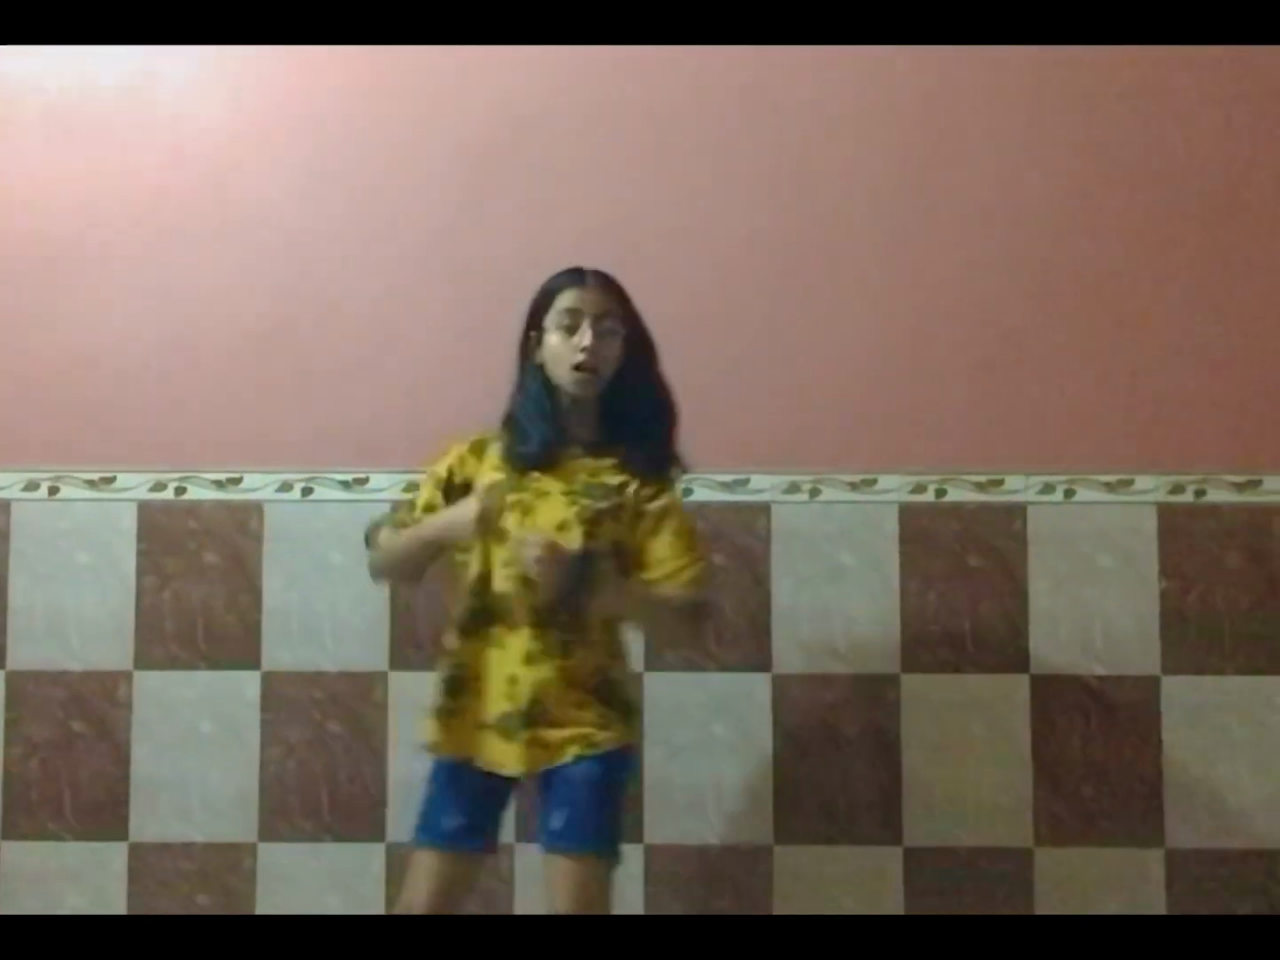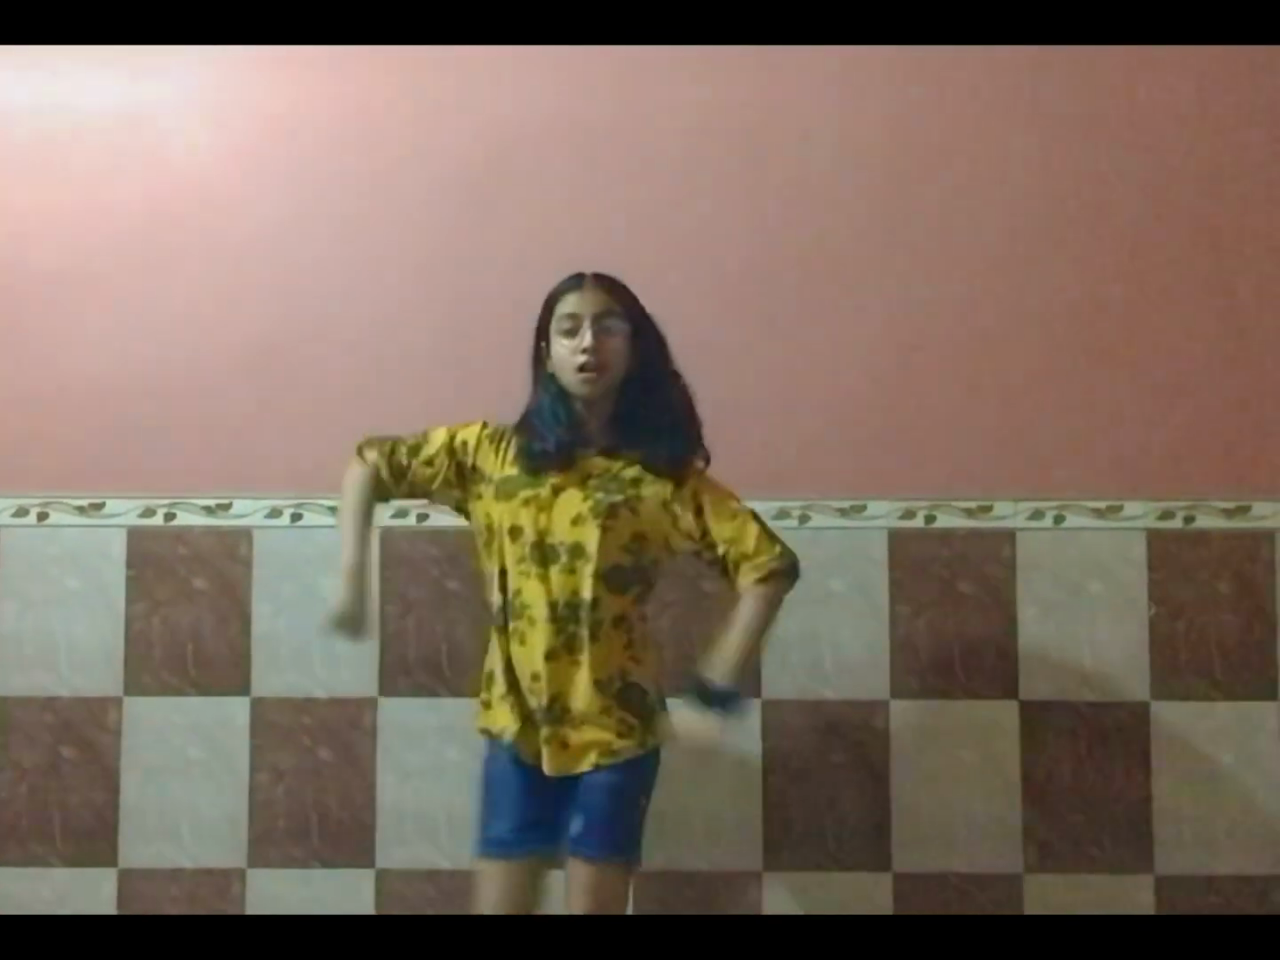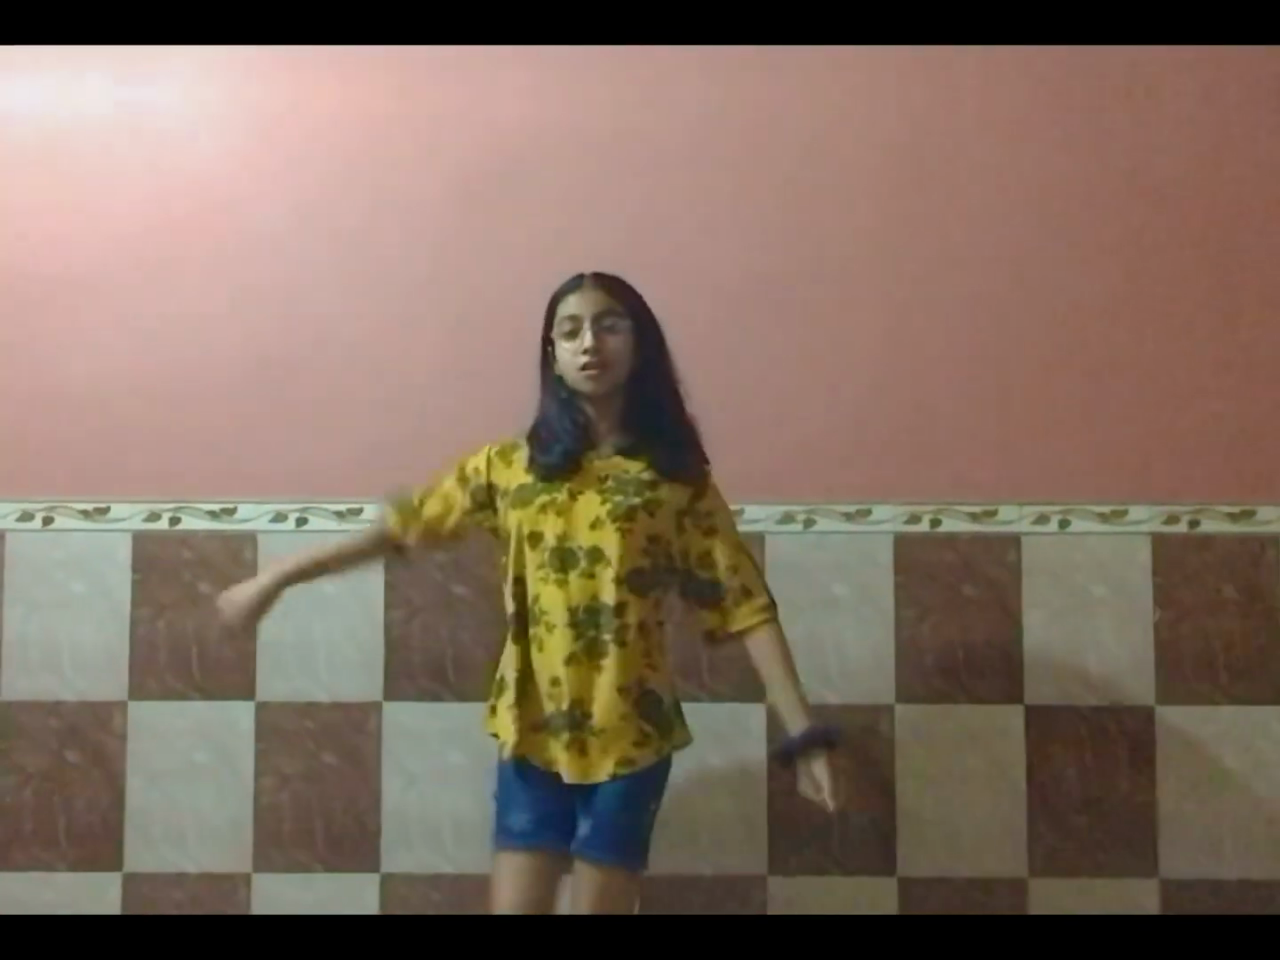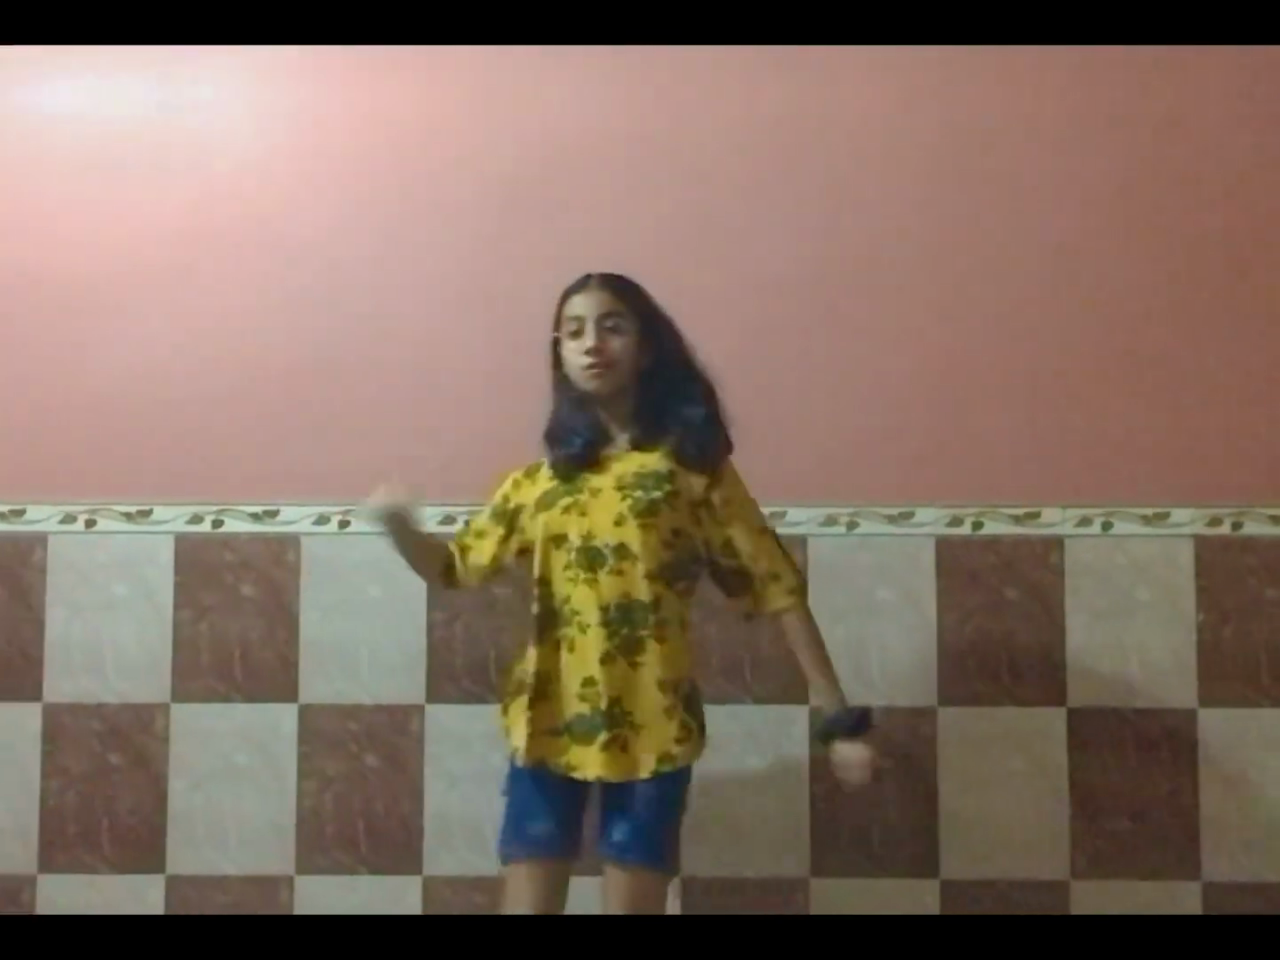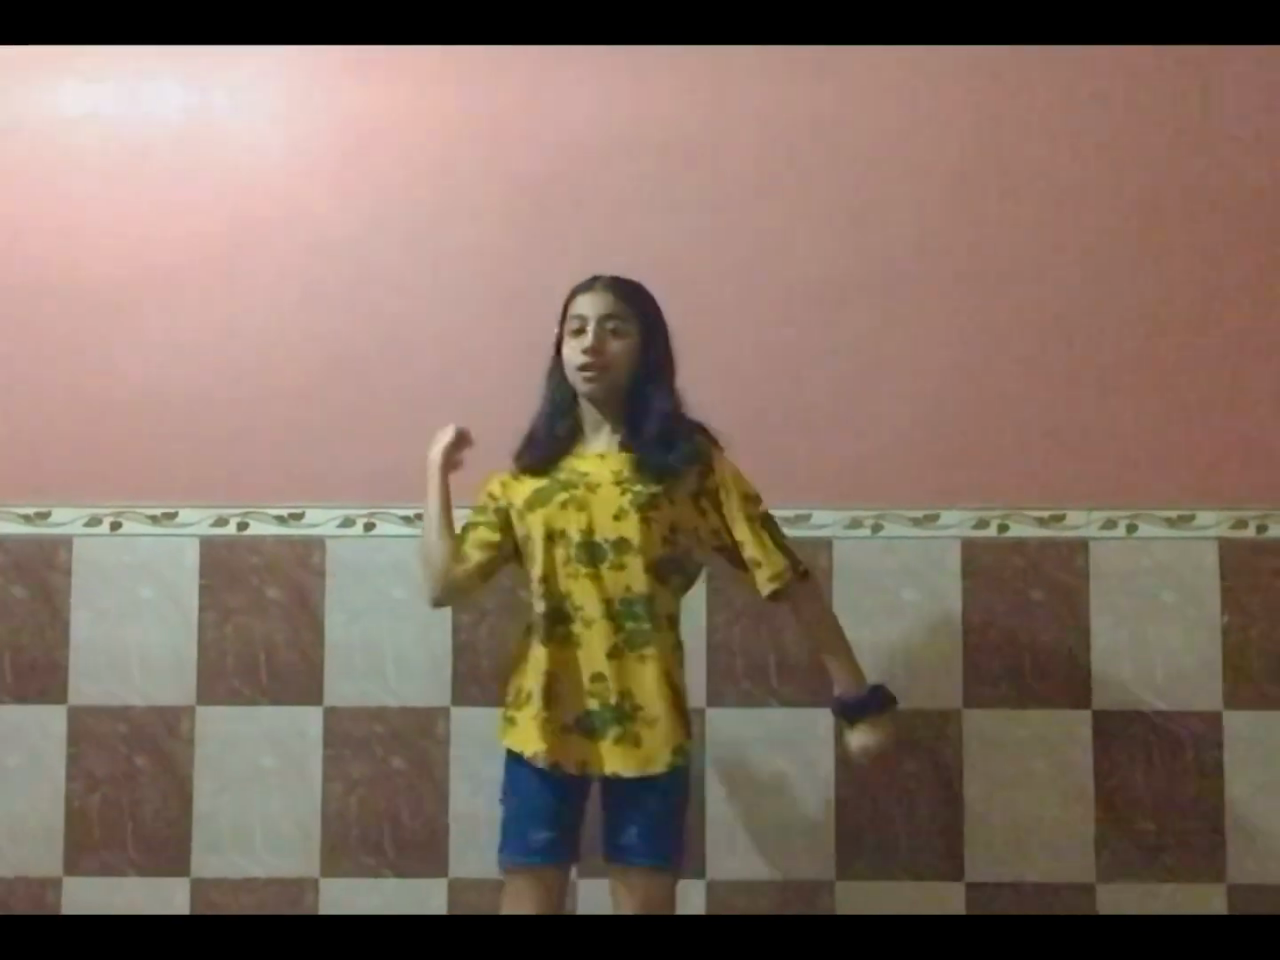
dt=0.2s
person 1, frame 1
left shoulder: (641, 479)
right shoulder: (478, 459)
left elbow: (682, 614)
right elbow: (385, 559)
left wrist: (578, 580)
right wrist: (449, 524)
left hip: (586, 724)
right hip: (478, 715)
left knee: (578, 916)
right knee: (421, 906)
person 1, frame 2
left shoulder: (665, 473)
right shoulder: (490, 452)
left elbow: (770, 565)
right elbow: (369, 465)
left wrist: (715, 690)
right wrist: (352, 574)
left hip: (613, 727)
right hip: (518, 720)
left knee: (593, 915)
right knee: (501, 916)
person 1, frame 3
left shoulder: (675, 478)
right shoulder: (509, 467)
left elbow: (746, 608)
right elbow: (402, 529)
left wrist: (801, 733)
right wrist: (275, 580)
left hip: (629, 732)
right hip: (531, 728)
left knee: (601, 917)
right knee: (512, 911)
person 1, frame 4
left shoulder: (694, 468)
right shoulder: (538, 479)
left elbow: (778, 592)
right elbow: (455, 570)
left wrist: (837, 717)
right wrist: (398, 524)
left hip: (653, 729)
right hip: (548, 726)
left knee: (633, 918)
right knee: (523, 916)
person 1, frame 5
left shoulder: (690, 463)
right shoulder: (525, 477)
left elbow: (785, 576)
right elbow: (446, 587)
left wrist: (857, 696)
right wrist: (439, 471)
left hip: (651, 724)
right hip: (545, 725)
left knee: (647, 914)
right knee: (527, 910)
